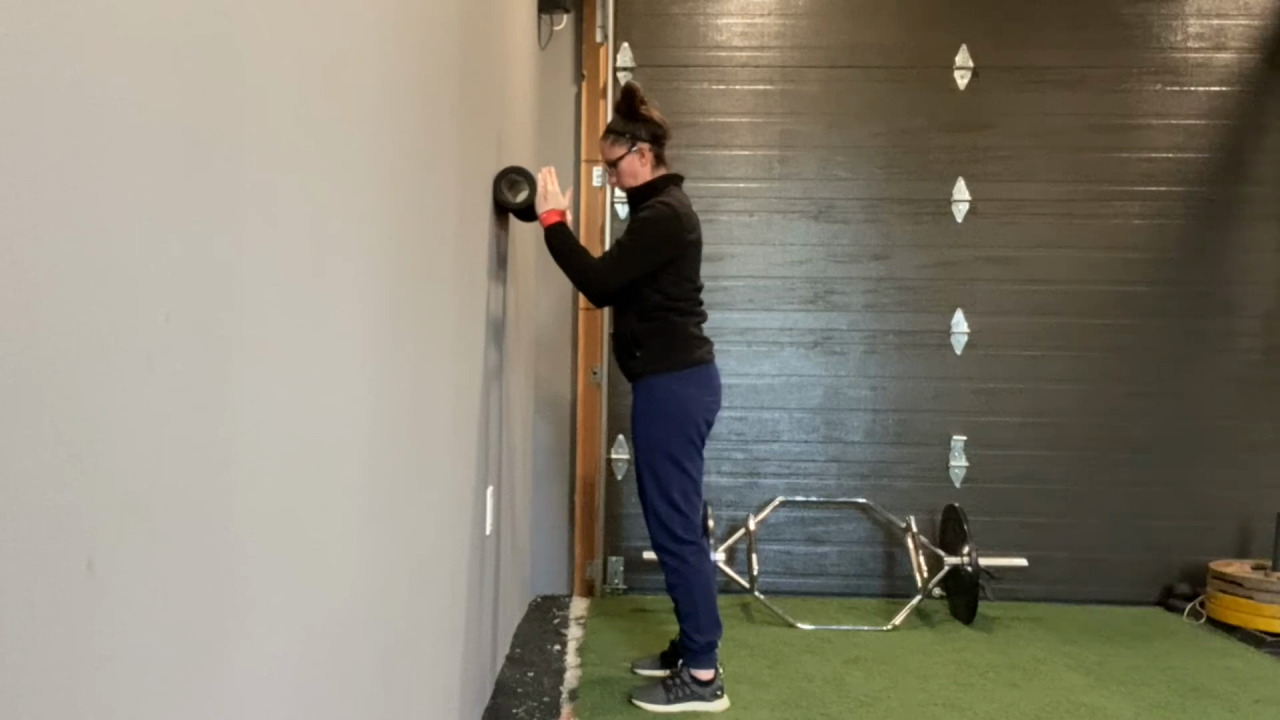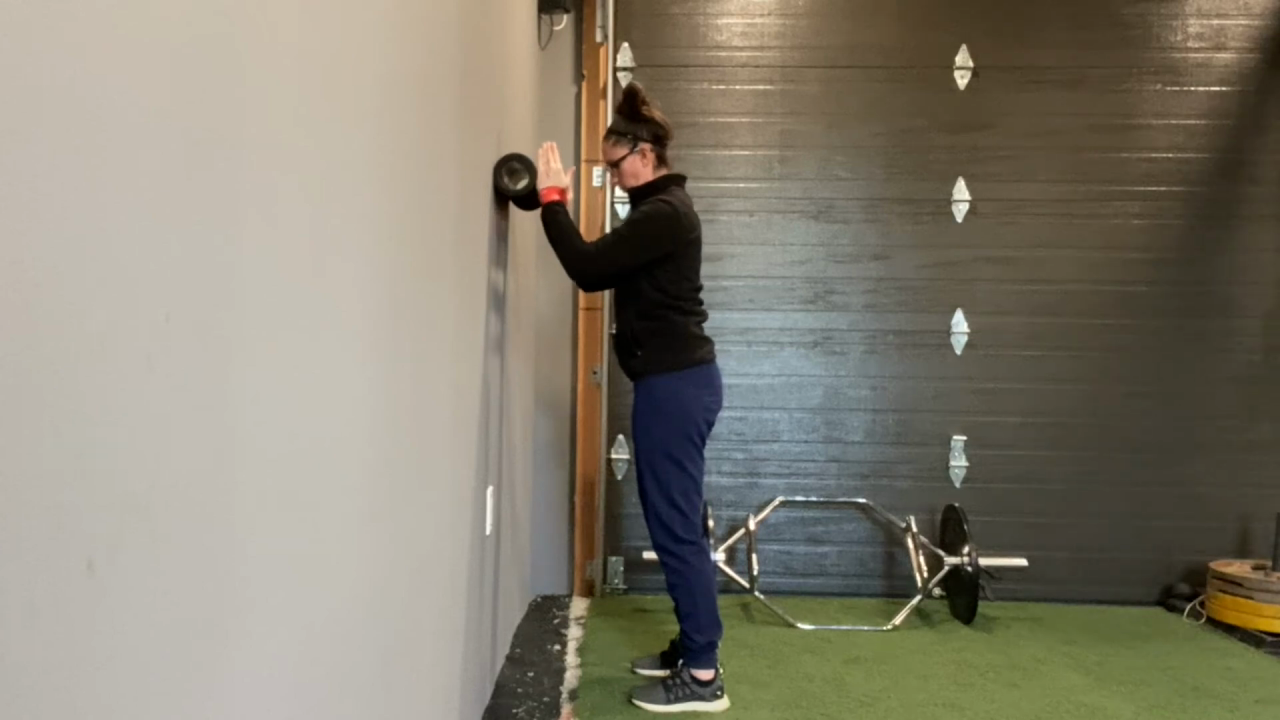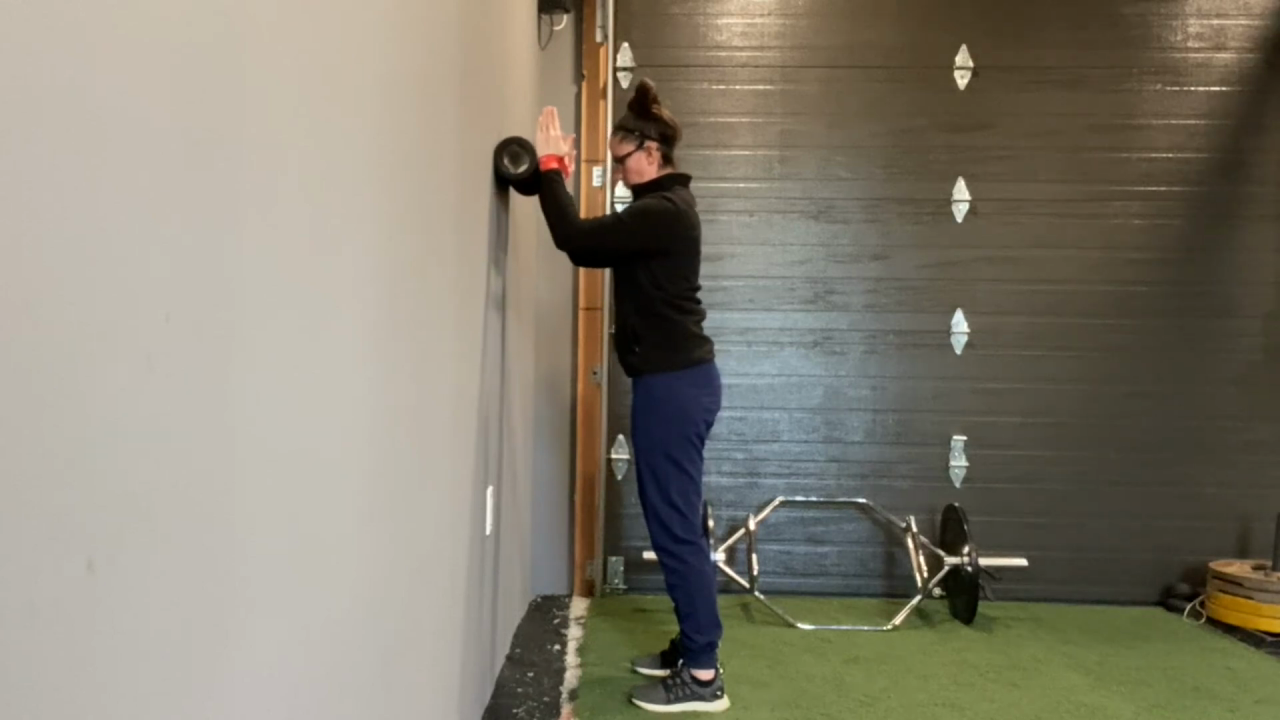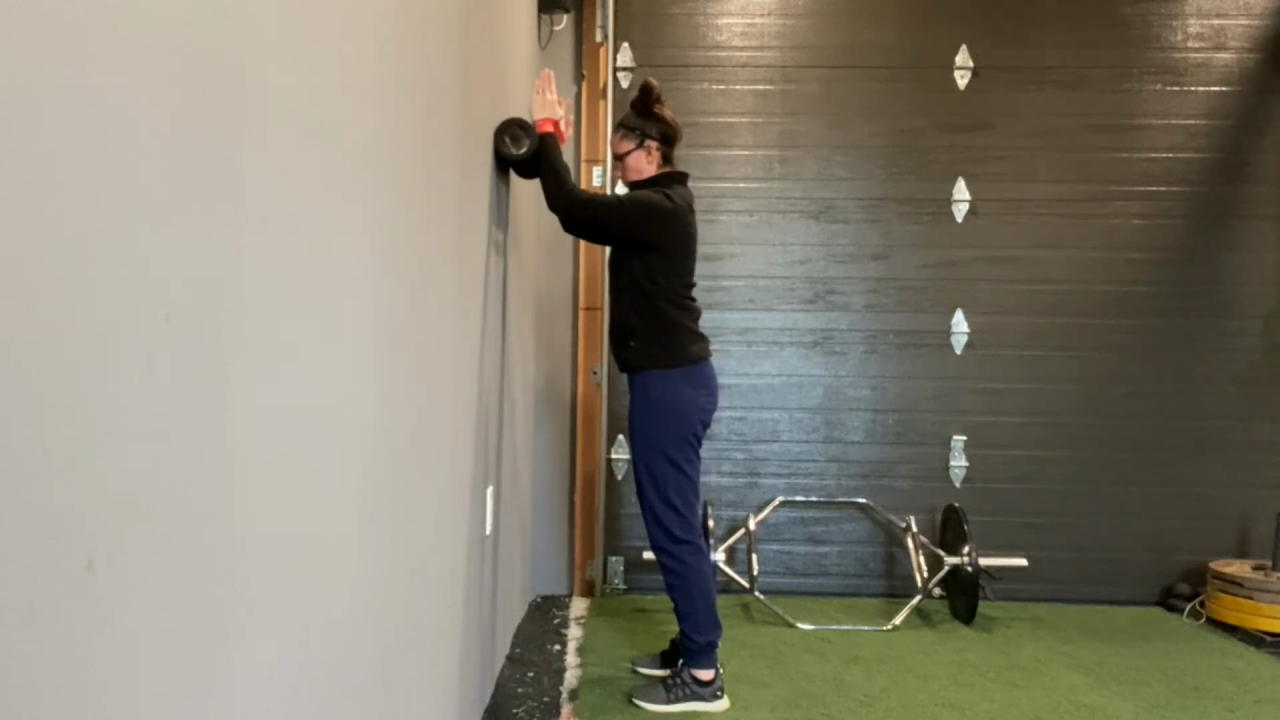
dt=0.7s
person 1, frame 1
left shoulder: (664, 215)
right shoulder: (662, 209)
left elbow: (600, 284)
right elbow: (615, 281)
left wrist: (553, 219)
right wrist: (558, 222)
left hip: (673, 384)
right hip: (675, 380)
left knee: (675, 527)
right knee: (674, 524)
right ankle: (693, 649)
person 1, frame 2
left shoulder: (664, 214)
right shoulder: (662, 209)
left elbow: (587, 269)
right elbow: (605, 268)
left wrist: (552, 200)
right wrist: (559, 203)
left hip: (675, 384)
right hip: (676, 380)
left knee: (677, 527)
right knee: (674, 524)
right ankle: (693, 648)
person 1, frame 3
left shoulder: (663, 212)
right shoulder: (663, 208)
left elbow: (575, 239)
right elbow: (593, 248)
left wrist: (550, 167)
right wrist: (559, 174)
left hip: (674, 383)
right hip: (676, 379)
left knee: (675, 527)
right knee: (674, 524)
right ankle: (692, 649)
person 1, frame 4
left shoulder: (658, 209)
right shoulder: (662, 205)
left elbow: (570, 208)
right elbow: (588, 213)
left wrist: (546, 131)
right wrist: (554, 141)
left hip: (670, 382)
right hip: (673, 377)
left knee: (675, 527)
right knee: (673, 524)
right ankle: (692, 649)
